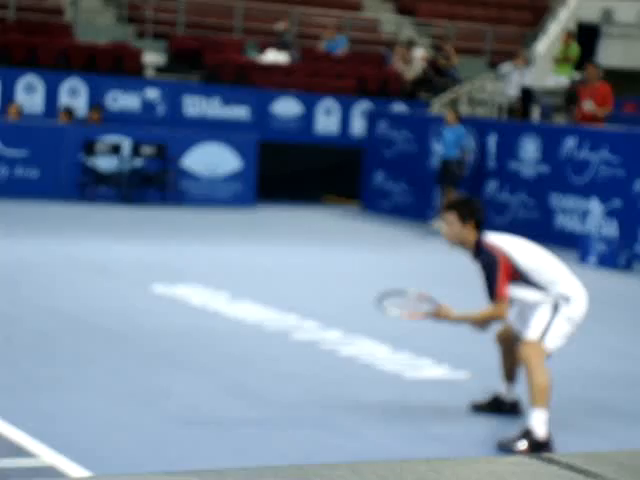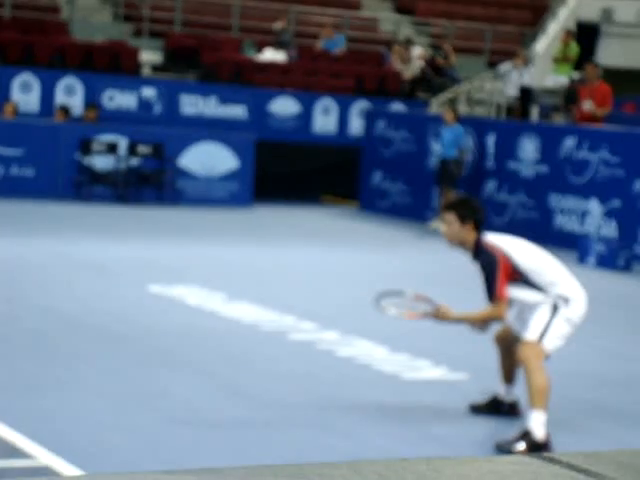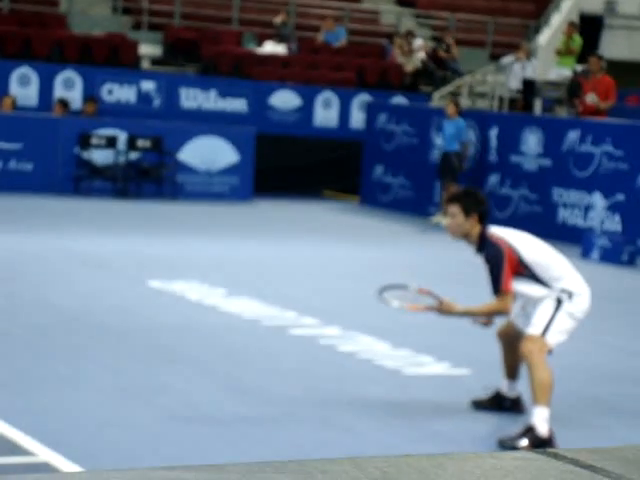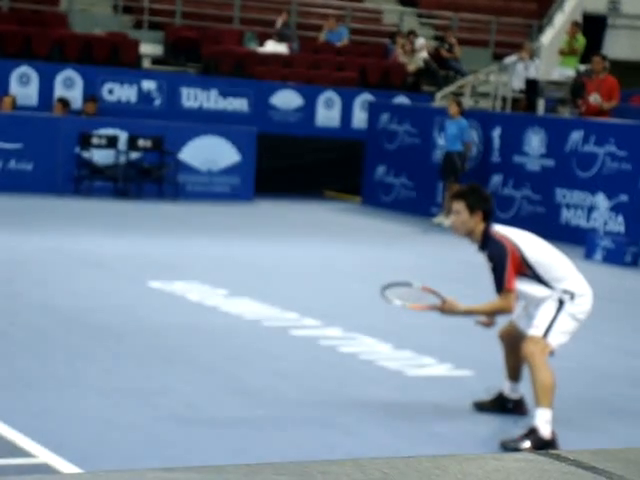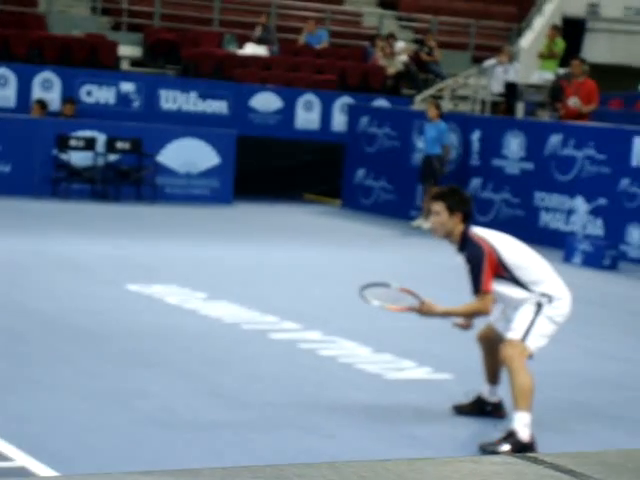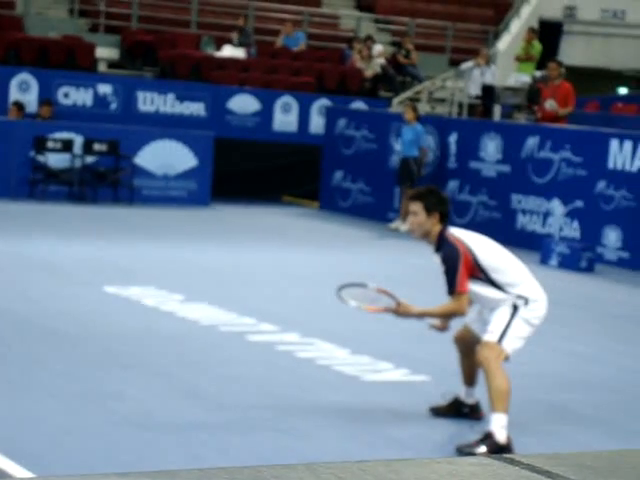
dt=0.2s
person 1, frame 1
left shoulder: (489, 255)
right shoulder: (489, 243)
left elbow: (500, 310)
right elbow: (505, 299)
left wrist: (455, 317)
right wrist: (486, 317)
left hip: (565, 299)
right hip: (545, 296)
left knee: (530, 352)
right knee: (506, 338)
left ankle: (538, 434)
right ankle: (507, 399)
person 1, frame 2
left shoulder: (489, 255)
right shoulder: (488, 243)
left elbow: (499, 311)
right elbow: (503, 300)
left wrist: (454, 317)
right wrist: (487, 317)
left hip: (564, 299)
right hip: (543, 296)
left knee: (528, 353)
right knee: (505, 339)
left ankle: (537, 436)
right ankle: (506, 401)
person 1, frame 3
left shoulder: (494, 248)
right shoulder: (491, 237)
left elbow: (505, 305)
right elbow: (508, 296)
left wrist: (458, 310)
right wrist: (490, 313)
left hip: (567, 294)
right hip: (546, 291)
left knee: (531, 348)
right knee: (508, 335)
left ankle: (540, 431)
right ankle: (509, 397)
person 1, frame 4
left shoulder: (497, 246)
right shoulder: (494, 237)
left elbow: (507, 303)
right elbow: (510, 294)
left wrist: (461, 309)
right wrist: (493, 313)
left hip: (569, 295)
right hip: (548, 292)
left knee: (532, 350)
right knee: (509, 336)
left ankle: (543, 433)
right ankle: (511, 398)
person 1, frame 5
left shoulder: (475, 248)
right shoulder: (474, 238)
left elbow: (485, 305)
right elbow: (489, 294)
left wrist: (439, 311)
right wrist: (470, 315)
left hip: (547, 298)
right hip: (527, 295)
left knee: (512, 353)
right knee: (488, 338)
left ankle: (522, 436)
right ankle: (490, 401)
person 1, frame 6
left shoulder: (451, 249)
right shoulder: (451, 239)
left elbow: (460, 306)
right elbow: (466, 293)
left wrist: (415, 312)
right wrist: (447, 317)
left hip: (523, 300)
right hip: (503, 297)
left knee: (488, 355)
right knee: (464, 340)
left ankle: (499, 437)
right ankle: (467, 403)
person 2, frame 1
left shoulder: (460, 130)
right shoulder: (445, 129)
left elbow: (465, 149)
left wrist: (463, 165)
right wrist: (443, 158)
left hip: (455, 162)
right hip: (445, 161)
left knee: (452, 190)
right knee: (445, 190)
person 2, frame 2
left shoulder: (458, 130)
right shoulder: (443, 129)
left elbow: (462, 148)
left wrist: (460, 164)
right wrist: (441, 158)
left hip: (453, 161)
right hip: (443, 161)
left knee: (450, 191)
right knee: (443, 190)
person 2, frame 3
left shoulder: (460, 123)
right shoulder: (445, 122)
left elbow: (464, 142)
left wrist: (462, 157)
right wrist: (444, 151)
left hip: (455, 155)
right hip: (445, 154)
left knee: (452, 185)
right knee: (445, 185)
right ankle: (442, 212)
person 2, frame 4
left shoulder: (463, 123)
right shoulder: (447, 122)
left elbow: (467, 142)
left wrist: (464, 157)
right wrist: (447, 152)
left hip: (457, 155)
right hip: (448, 154)
left knee: (454, 186)
right knee: (447, 186)
right ankle: (444, 213)
person 2, frame 5
left shoulder: (442, 126)
right shoulder: (427, 125)
left elbow: (446, 146)
left wrist: (443, 161)
right wrist: (425, 155)
left hip: (436, 158)
right hip: (427, 158)
left knee: (433, 189)
right knee: (426, 188)
right ankle: (423, 216)
person 2, frame 6
left shoulder: (419, 128)
right shoulder: (404, 127)
left elbow: (423, 148)
left wrist: (420, 163)
right wrist: (403, 158)
left hip: (413, 160)
right hip: (404, 160)
right knee: (404, 191)
right ankle: (401, 219)
